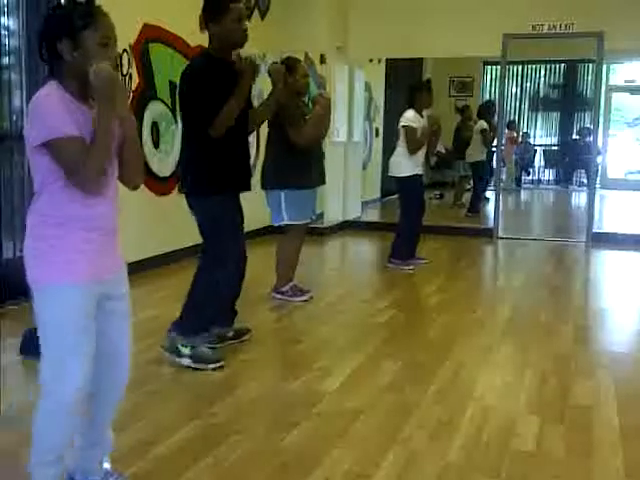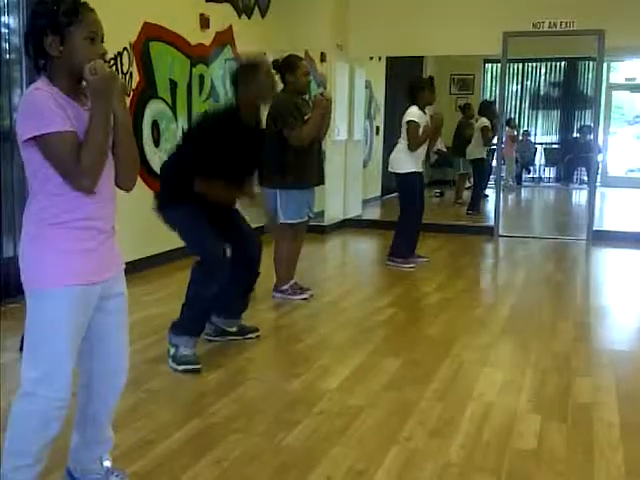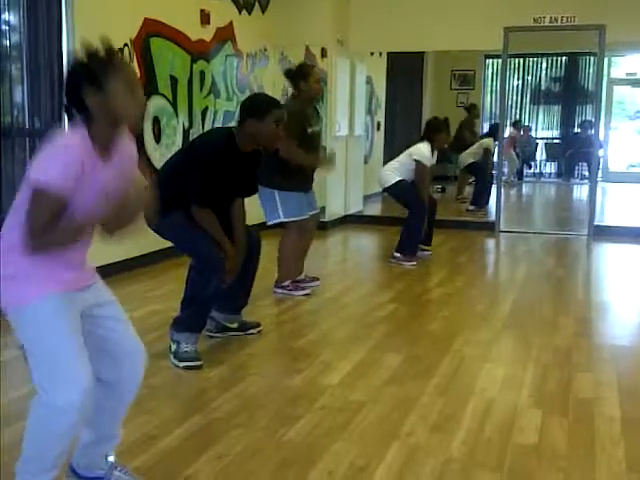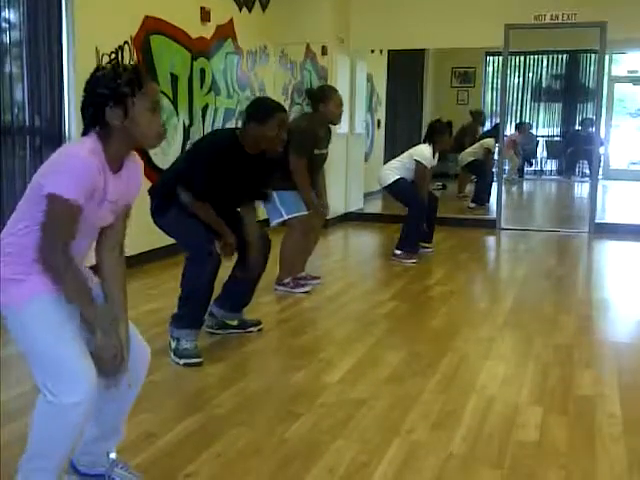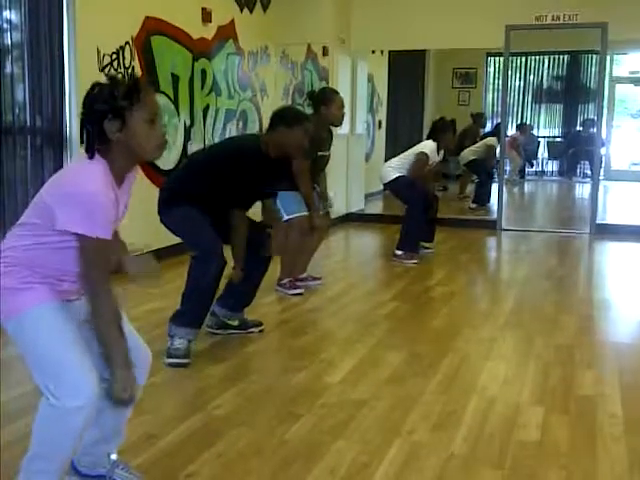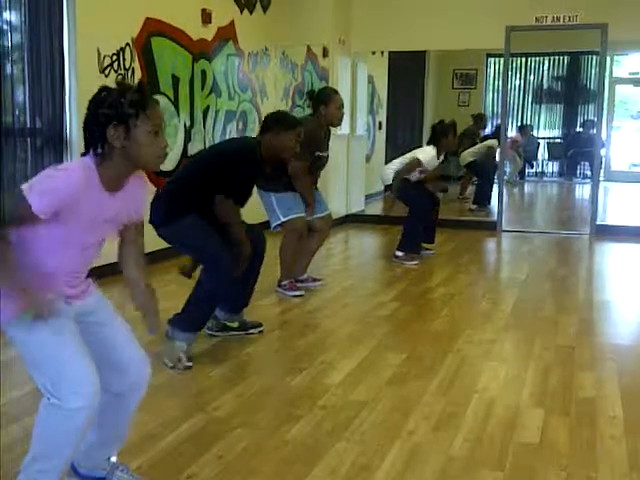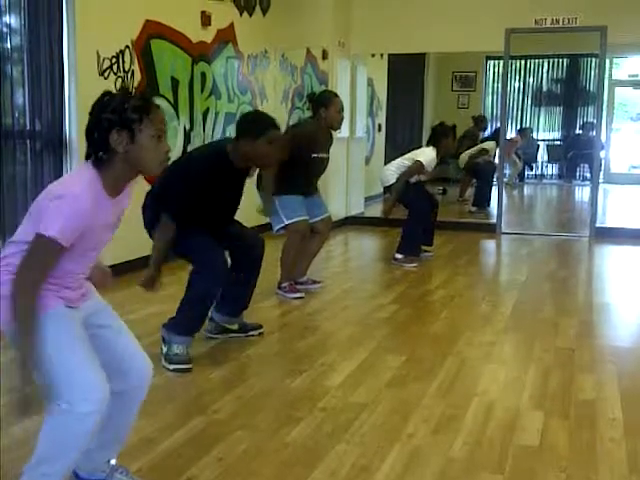
dt=0.4s
person 1, frame 1
left shoulder: (100, 104)
right shoulder: (49, 104)
left elbow: (133, 178)
right elbow: (88, 179)
left wrist: (121, 112)
right wrist: (104, 108)
left hip: (105, 263)
right hip: (61, 267)
left knee: (112, 372)
right knee: (69, 382)
person 1, frame 2
left shoulder: (92, 101)
right shoulder: (39, 101)
left elbow: (127, 179)
right elbow: (83, 177)
left wrist: (118, 108)
right wrist: (101, 105)
left hip: (105, 263)
right hip: (59, 269)
left knee: (109, 373)
right knee: (49, 386)
person 1, frame 3
left shoulder: (123, 147)
right shoulder: (67, 152)
left elbow: (109, 223)
right elbow: (37, 237)
left wrist: (129, 204)
right wrist: (113, 206)
left hip: (77, 277)
left knee: (127, 363)
right knee: (70, 387)
person 1, frame 4
left shoulder: (131, 169)
right shoulder: (78, 163)
left elbow: (110, 250)
right elbow: (53, 255)
left wrist: (120, 325)
right wrist: (100, 325)
left hip: (69, 277)
left knee: (130, 359)
right knee: (75, 385)
person 1, frame 5
left shoulder: (122, 173)
right shoulder: (91, 188)
right elbow: (98, 290)
left wrist: (124, 254)
right wrist: (119, 369)
left hip: (69, 285)
left knee: (137, 361)
right knee: (78, 390)
person 1, frame 6
left shoulder: (136, 186)
right shoulder: (68, 181)
left elbow: (133, 261)
left wrist: (158, 333)
left hip: (76, 290)
left knee: (132, 372)
right knee: (78, 391)
person 1, frame 7
left shoulder: (120, 185)
right shoulder: (77, 198)
left hip: (73, 292)
right hip: (32, 297)
left knee: (134, 372)
right knee: (88, 394)
person 2, frame 1
left shoulder: (233, 68)
right shoulder: (201, 72)
left elbow: (249, 122)
right elbow: (215, 127)
left wrist: (277, 92)
right wrist: (243, 92)
left hip: (226, 179)
right hip: (206, 181)
left knee: (234, 254)
right knee: (220, 256)
left ankle: (218, 325)
right ankle: (185, 337)
person 2, frame 2
left shoulder: (253, 127)
right shoulder: (215, 124)
left elbow: (247, 177)
right elbow: (201, 183)
right wrist: (240, 197)
left hip: (213, 200)
right hip: (180, 199)
left knee: (249, 246)
right knee: (213, 257)
left ankle: (222, 320)
right ankle: (182, 338)
person 2, frame 3
left shoulder: (251, 154)
right shoulder: (213, 149)
left elbow: (236, 201)
right elbow: (199, 209)
left wrist: (239, 246)
right wrist: (228, 247)
left hip: (209, 205)
right hip: (168, 207)
left knee: (251, 244)
right knee: (210, 258)
left ankle: (223, 317)
right ankle: (183, 336)
person 2, frame 4
left shoulder: (261, 160)
right shoulder: (217, 146)
left elbow: (249, 206)
right elbow: (188, 196)
left wrist: (252, 255)
right wrist: (225, 234)
left hip: (217, 206)
right hip: (172, 203)
left knee: (259, 242)
right knee: (205, 252)
left ankle: (224, 314)
right ankle: (182, 333)
person 2, frame 5
left shoulder: (276, 161)
right shoulder: (249, 154)
left elbow: (267, 203)
right elbow: (238, 213)
left wrist: (272, 225)
right wrist: (238, 264)
left hip: (214, 204)
right hip: (179, 201)
left knee: (262, 243)
right knee: (211, 252)
left ankle: (225, 314)
right ankle: (181, 333)
person 2, frame 6
left shoulder: (254, 154)
right shoulder: (247, 154)
right elbow: (223, 204)
right wrist: (242, 245)
left hip: (199, 210)
right hip: (174, 211)
left knee: (255, 241)
right knee: (221, 263)
left ankle: (225, 317)
right ankle: (179, 335)
person 2, frame 7
left shoulder: (240, 158)
right shoulder: (206, 167)
right elbow: (171, 219)
right wrist: (154, 270)
right hip: (165, 214)
left knee: (251, 246)
right knee: (214, 264)
left ankle: (224, 319)
right ankle: (175, 338)
person 3, frame 1
left shoulder: (300, 104)
right shoulder: (284, 105)
left elbow: (319, 137)
right elbow: (302, 139)
left wrist: (325, 110)
right wrist: (318, 111)
left hip: (304, 178)
right hip: (286, 180)
left knee: (300, 230)
right knee: (292, 230)
left ankle: (289, 282)
right ankle: (281, 287)
person 3, frame 2
left shoulder: (302, 102)
right shoulder: (283, 104)
left elbow: (319, 136)
right elbow: (299, 139)
left wrist: (326, 110)
right wrist: (318, 111)
left hip: (302, 177)
right hip: (284, 179)
left knee: (299, 229)
right knee: (288, 230)
left ankle: (289, 280)
right ankle: (281, 286)
person 3, frame 3
left shoulder: (311, 109)
right shoulder: (294, 111)
left elbow: (311, 145)
right elbow: (287, 151)
left wrist: (320, 157)
right wrist: (315, 162)
left hip: (298, 178)
right hip: (279, 179)
left knee: (310, 223)
right knee: (295, 226)
left ankle: (297, 274)
right ankle: (282, 281)
person 3, frame 4
left shoulder: (324, 131)
right shoulder: (304, 128)
left elbow: (317, 168)
right elbow: (297, 169)
left wrist: (322, 200)
right wrist: (311, 204)
left hip: (295, 182)
right hip: (276, 181)
left knee: (317, 221)
right knee: (299, 223)
left ankle: (298, 273)
right ankle: (284, 279)
person 3, frame 5
left shoulder: (325, 132)
left elbow: (318, 168)
left wrist: (323, 197)
right wrist: (310, 206)
left hip: (297, 183)
right hip: (278, 182)
left knee: (321, 223)
right knee: (299, 224)
left ankle: (299, 273)
right ankle: (284, 280)
person 3, frame 6
left shoulder: (324, 132)
right shoulder: (306, 131)
right elbow: (295, 170)
left wrist: (312, 195)
right wrist: (309, 202)
left hip: (302, 185)
right hip: (276, 183)
left knee: (322, 225)
right knee: (297, 227)
left ankle: (299, 275)
right ankle: (284, 281)
person 3, frame 7
left shoulder: (326, 136)
right shoulder: (303, 132)
left wrist: (314, 192)
right wrist: (268, 197)
left hip: (304, 188)
right hip: (281, 187)
left knee: (323, 227)
right knee: (299, 229)
left ankle: (299, 277)
right ankle: (284, 283)
person 4, frame 1
left shoulder: (422, 117)
right shoulder: (410, 117)
left elbow: (427, 149)
right elbow: (412, 149)
left wrist: (433, 132)
right wrist: (428, 133)
left hip: (415, 170)
right hip: (405, 170)
left knee: (417, 211)
right knee: (409, 213)
left ankle: (408, 254)
right ankle: (396, 257)
person 4, frame 2
left shoulder: (423, 114)
right shoulder: (414, 114)
left elbow: (426, 145)
right elbow: (413, 145)
left wrist: (436, 129)
right wrist: (431, 130)
left hip: (414, 167)
right hip: (405, 166)
left knee: (417, 210)
right knee: (409, 211)
left ankle: (408, 253)
right ankle: (396, 256)
person 4, frame 3
left shoulder: (432, 151)
right shoulder: (423, 152)
left elbow: (426, 184)
right elbow: (421, 185)
left wrist: (428, 205)
right wrist: (424, 210)
left hip: (403, 179)
right hip: (391, 178)
left knee: (430, 204)
right knee: (418, 207)
left ankle: (417, 245)
right ankle: (401, 253)
person 4, frame 4
left shoulder: (434, 153)
right shoulder: (424, 153)
left elbow: (424, 183)
right elbow: (420, 184)
left wrist: (426, 203)
right wrist: (423, 210)
left hip: (404, 177)
right hip: (391, 177)
left knee: (431, 201)
right knee: (418, 204)
left ankle: (420, 241)
right ankle: (402, 250)
person 4, frame 5
left shoulder: (439, 151)
right shoulder: (429, 148)
left elbow: (428, 177)
right elbow: (413, 173)
right wrist: (426, 187)
left hip: (405, 175)
right hip: (392, 174)
left knee: (430, 201)
right knee: (416, 203)
left ankle: (421, 242)
right ankle: (403, 251)
person 4, frame 6
left shoulder: (440, 154)
right shoulder: (430, 154)
left elbow: (426, 176)
right elbow: (400, 172)
right wrist: (394, 194)
left hip: (409, 177)
right hip: (393, 175)
left knee: (432, 202)
right knee: (420, 205)
left ankle: (423, 243)
right ankle: (403, 252)
person 4, frame 7
left shoulder: (435, 154)
right shoulder: (430, 156)
left elbow: (421, 174)
right elbow: (403, 177)
right wrist: (391, 201)
left hip: (408, 179)
right hip: (392, 177)
left knee: (431, 204)
right knee: (420, 207)
left ankle: (421, 246)
right ankle: (403, 254)
